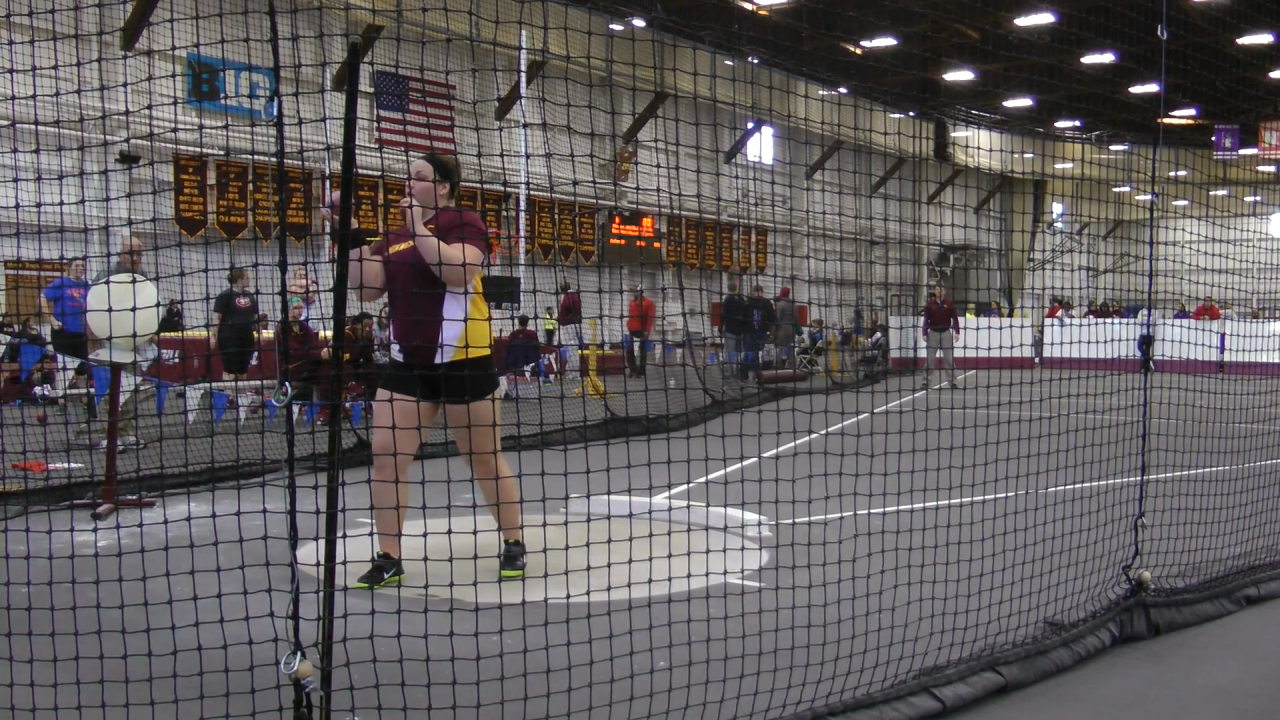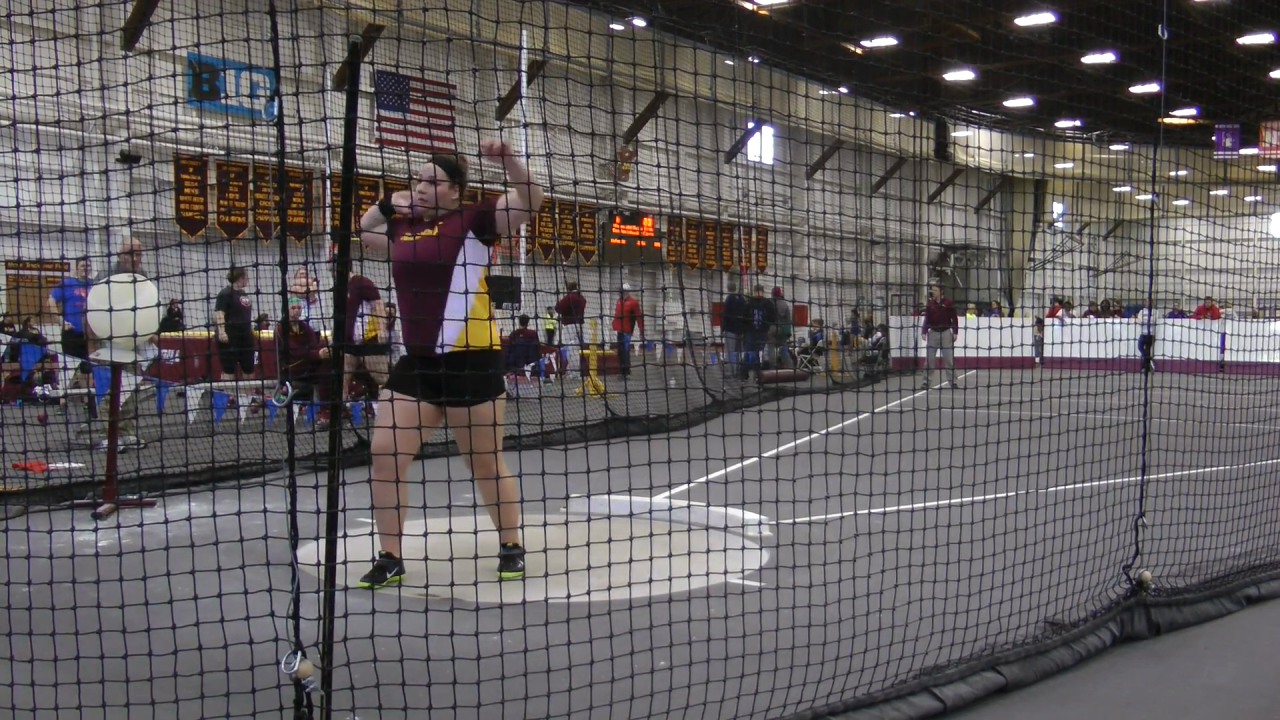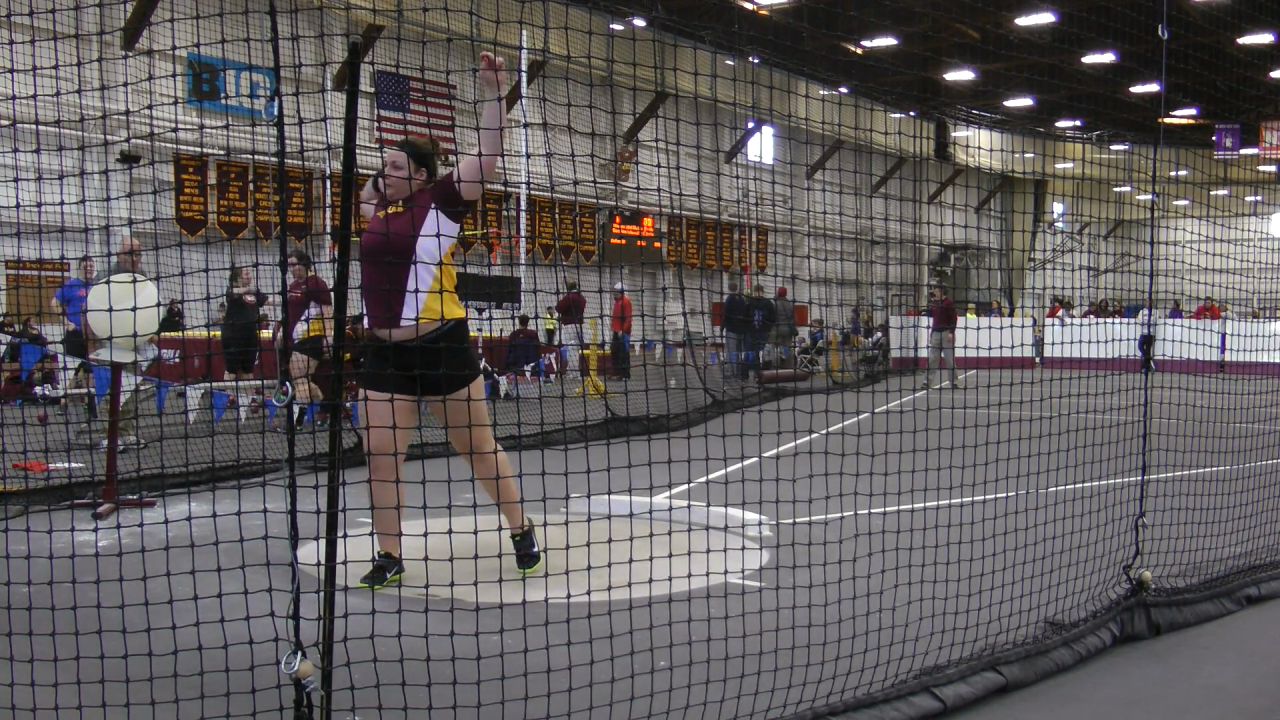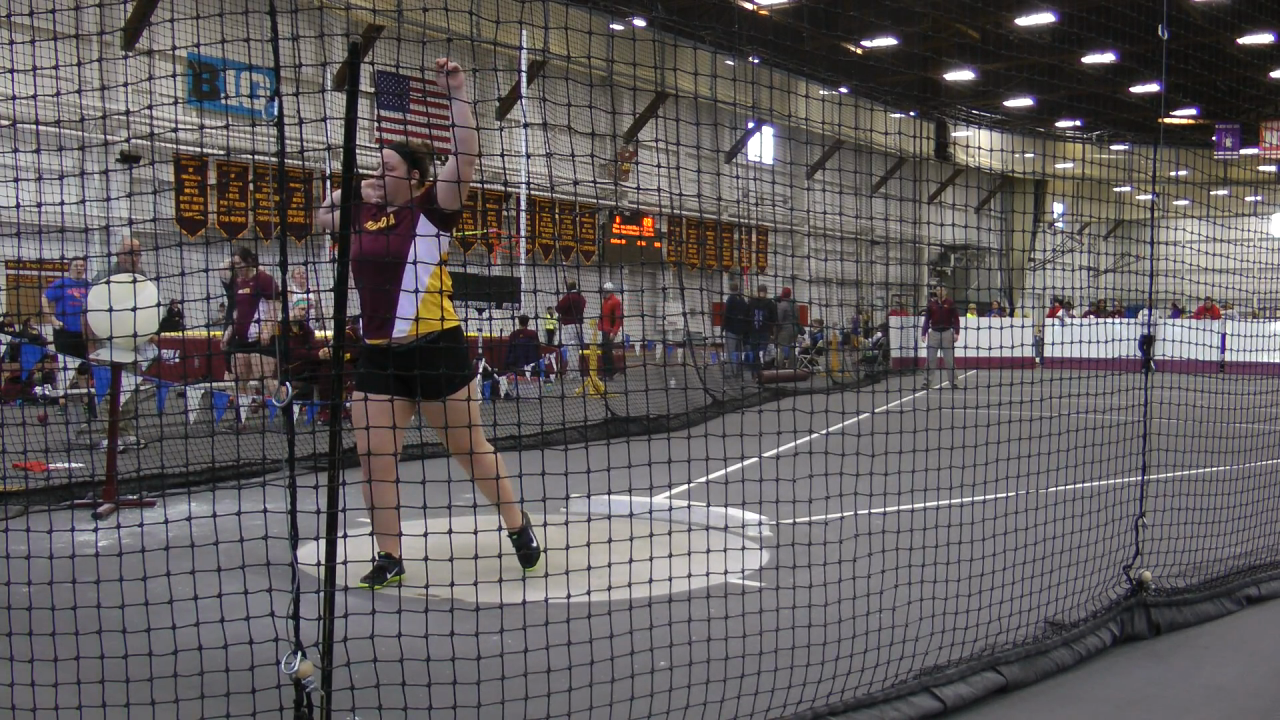
dt=0.7s
person 1, frame 1
left shoulder: (463, 221)
right shoulder: (394, 237)
left elbow: (457, 273)
right elbow: (367, 287)
left wrist: (419, 226)
left hip: (462, 360)
right hip: (406, 363)
left knee: (485, 459)
right knee: (385, 454)
left ankle: (513, 543)
right ankle: (389, 558)
person 1, frame 2
left shoulder: (473, 218)
right shoulder: (404, 227)
left elbow: (531, 201)
right elbow: (362, 231)
left wrist: (509, 160)
right wrist: (391, 204)
left hip: (469, 361)
right hip: (415, 363)
left knee: (486, 462)
right knee: (386, 455)
left ankle: (512, 546)
right ankle: (389, 558)
person 1, frame 3
left shoulder: (442, 200)
right shoulder: (382, 205)
left elbow: (488, 153)
right elbow: (365, 197)
left wrist: (493, 88)
right wrist: (376, 184)
left hip: (441, 346)
right hip: (385, 353)
left knee: (479, 450)
right knee: (381, 458)
left ankle: (522, 531)
right ankle: (389, 558)
person 1, frame 4
left shoulder: (432, 207)
right shoulder: (363, 211)
left elbow: (466, 156)
right elbow: (322, 216)
left wrist: (457, 93)
right wrist: (353, 191)
left hip: (436, 349)
right hip: (377, 357)
left knee: (472, 450)
right knee: (374, 461)
left ankle: (518, 526)
right ankle: (389, 557)
